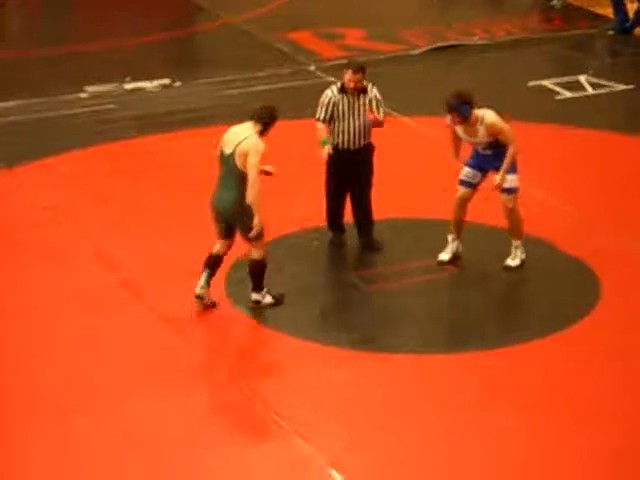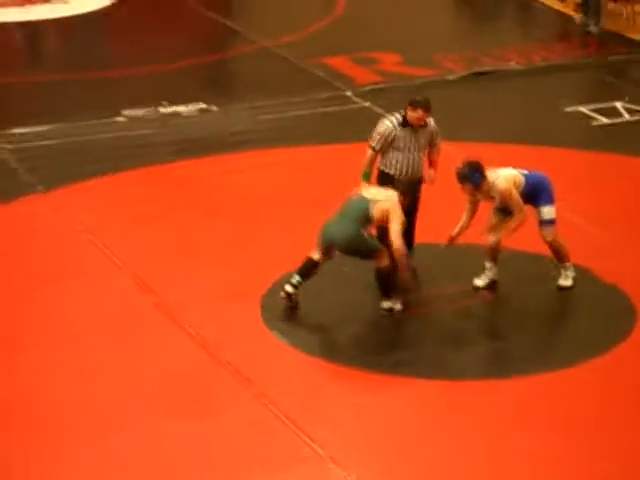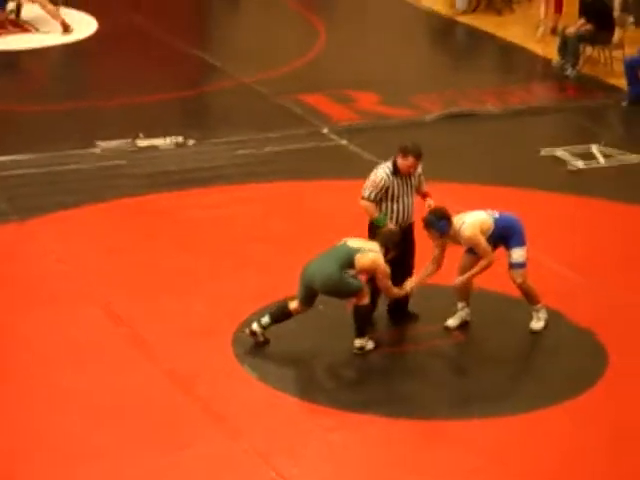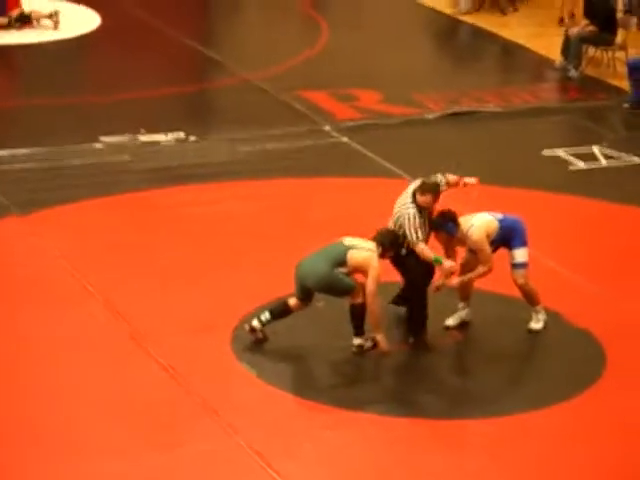
dt=0.7s
person 1, frame 1
left shoulder: (372, 93)
right shoulder: (331, 94)
left elbow: (381, 120)
right elbow: (321, 122)
left wrist: (374, 120)
right wrist: (325, 144)
left hip: (362, 151)
right hip: (338, 151)
left knee: (363, 194)
right knee: (336, 193)
left ankle: (366, 235)
right ankle: (337, 231)
person 1, frame 2
left shoulder: (429, 125)
right shoulder: (389, 125)
left elbow: (434, 145)
right elbow: (372, 151)
left wrist: (432, 168)
right wrist: (366, 179)
left hip: (413, 182)
right hip: (389, 181)
left knee: (409, 225)
person 1, frame 3
left shoulder: (416, 170)
right shoulder: (382, 175)
right elbow: (365, 201)
left wrist: (427, 196)
right wrist: (382, 222)
left hip: (405, 228)
right hip: (383, 229)
left knee: (405, 271)
left ankle: (399, 311)
person 1, frame 4
left shoulder: (425, 185)
right shoulder: (409, 212)
left elbow: (445, 178)
right elbow: (418, 245)
left wrist: (461, 180)
right wrist: (440, 262)
left hip: (416, 243)
right hip: (401, 248)
left knee: (426, 273)
right knee: (418, 282)
left ankle: (403, 298)
right ankle: (415, 332)
person 2, frame 1
left shoulder: (230, 132)
right shoulder: (255, 143)
right elbow: (253, 181)
left wrist: (258, 168)
right wrist: (256, 214)
left hip: (218, 200)
right hip: (237, 203)
left knee: (224, 243)
right knee: (258, 246)
left ankle: (203, 288)
right ankle: (258, 294)
person 2, frame 2
left shoulder: (367, 188)
right shoulder: (395, 209)
right elbow: (397, 245)
right wrist: (403, 271)
left hip: (329, 229)
right hip: (347, 237)
left knee: (320, 254)
right knee: (382, 256)
left ankle: (291, 288)
right ankle: (388, 302)
person 2, frame 3
left shoulder: (352, 240)
right shoulder: (380, 264)
right elbow: (390, 292)
right wrist: (406, 289)
left hip: (310, 269)
right hip: (327, 277)
left knee: (301, 304)
right knee: (363, 293)
left ankle: (258, 327)
right ankle: (361, 341)
person 2, frame 4
left shoulder: (353, 240)
right shoulder: (373, 263)
right elbow: (371, 300)
right wrist: (379, 333)
left hip: (303, 266)
right hip: (320, 274)
left knee: (301, 301)
right knee: (358, 293)
left ankle: (258, 323)
right ankle: (359, 340)
person 3, frame 1
left shoulder: (490, 121)
right shoulder: (453, 122)
left elbow: (512, 144)
left wrist: (502, 174)
right wrist: (457, 159)
left hip: (501, 156)
right hip: (479, 155)
left knee: (509, 204)
right knee: (460, 198)
left ankle: (518, 250)
right ankle: (454, 244)
person 3, frame 2
left shoulder: (501, 187)
right shoulder: (475, 189)
left elbow: (520, 215)
right elbow: (469, 213)
left wrist: (498, 236)
right wrist: (455, 234)
left hip: (539, 188)
right hip: (519, 190)
left knee: (548, 237)
right knee: (493, 228)
left ankle: (567, 270)
right ankle: (491, 270)
person 3, frame 3
left shoulder: (467, 233)
right shoulder: (444, 233)
left elbow: (489, 259)
right elbow: (435, 264)
left wrist: (465, 278)
right wrist: (415, 281)
left hip: (511, 229)
right hip: (489, 232)
left knee: (518, 280)
right knee: (463, 269)
left ankle: (540, 312)
right ankle: (463, 311)
person 3, frame 4
left shoulder: (474, 235)
right shoulder: (451, 233)
left elbow: (487, 266)
left wrist: (461, 280)
right wrist: (443, 281)
left hip: (513, 231)
right hip: (493, 231)
left knee: (520, 280)
right knee: (465, 269)
left ankle: (539, 313)
right ankle: (463, 311)
